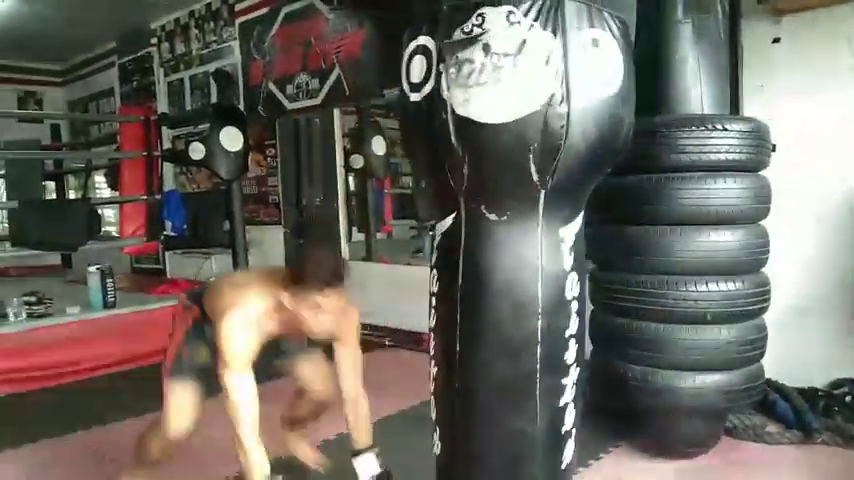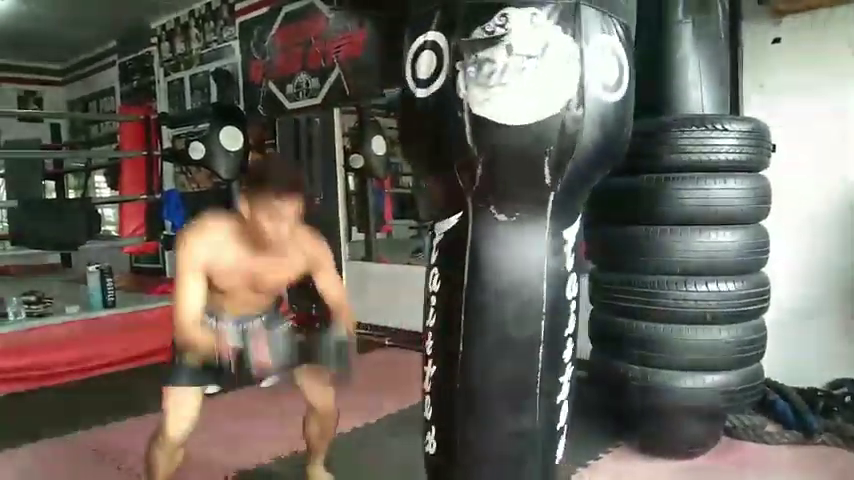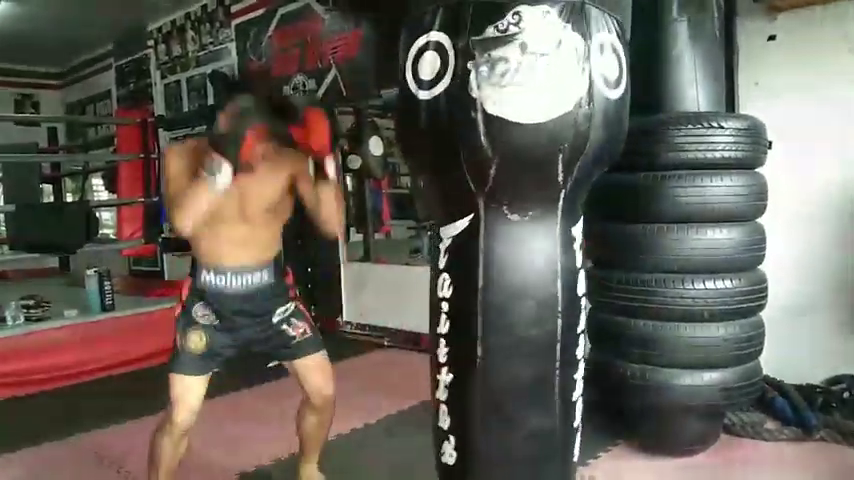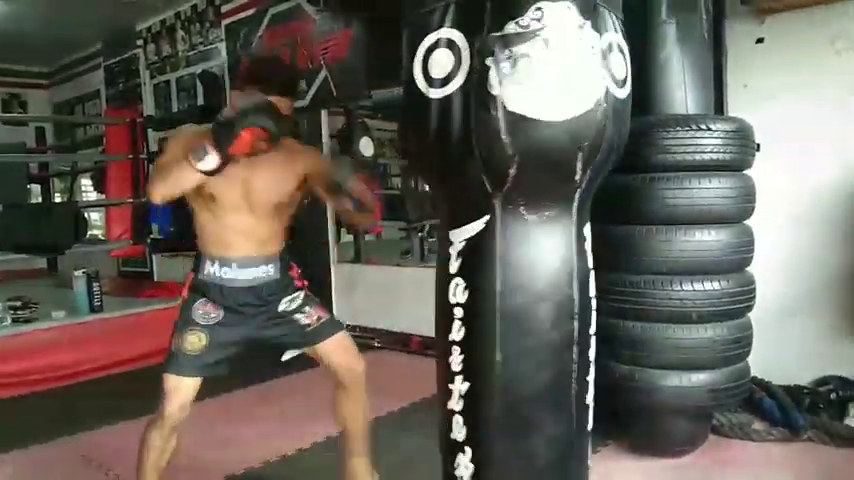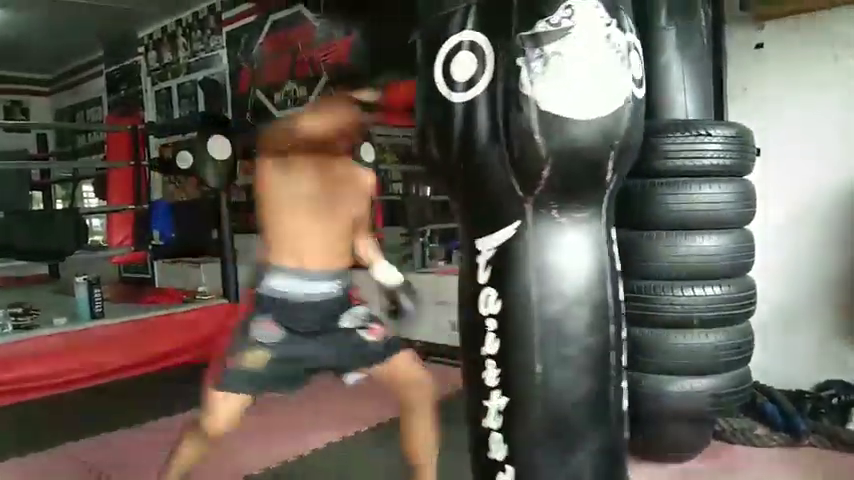
dt=0.2s
person 1, frame 1
left shoulder: (340, 313)
right shoulder: (242, 319)
left elbow: (354, 395)
right elbow: (244, 426)
right hip: (207, 322)
left knee: (323, 390)
right knee: (177, 427)
left ankle: (291, 432)
person 1, frame 2
left shoulder: (308, 244)
right shoulder: (200, 240)
left elbow: (341, 310)
right elbow: (186, 329)
left hip: (267, 322)
right hip: (210, 332)
left knee: (324, 404)
right knee: (175, 432)
person 1, frame 3
left shoulder: (289, 163)
right shoulder: (184, 156)
left elbow: (334, 228)
right elbow: (184, 222)
left wrist: (325, 160)
right wrist: (222, 158)
left hip: (269, 293)
right hip: (211, 298)
left knee: (322, 390)
right knee: (180, 417)
person 1, frame 4
left shoulder: (301, 159)
right shoulder: (191, 141)
left elbow: (348, 212)
right elbow: (157, 191)
left wrist: (358, 198)
right wrist: (218, 147)
left hip: (276, 287)
right hip: (216, 292)
left knee: (351, 367)
right knee: (172, 411)
person 1, frame 5
left shoulder: (362, 177)
right shoulder: (276, 150)
right elbow: (298, 127)
left wrist: (390, 277)
right wrist: (370, 100)
left hip: (336, 306)
right hip: (278, 308)
left knee: (417, 384)
right knee: (213, 425)
